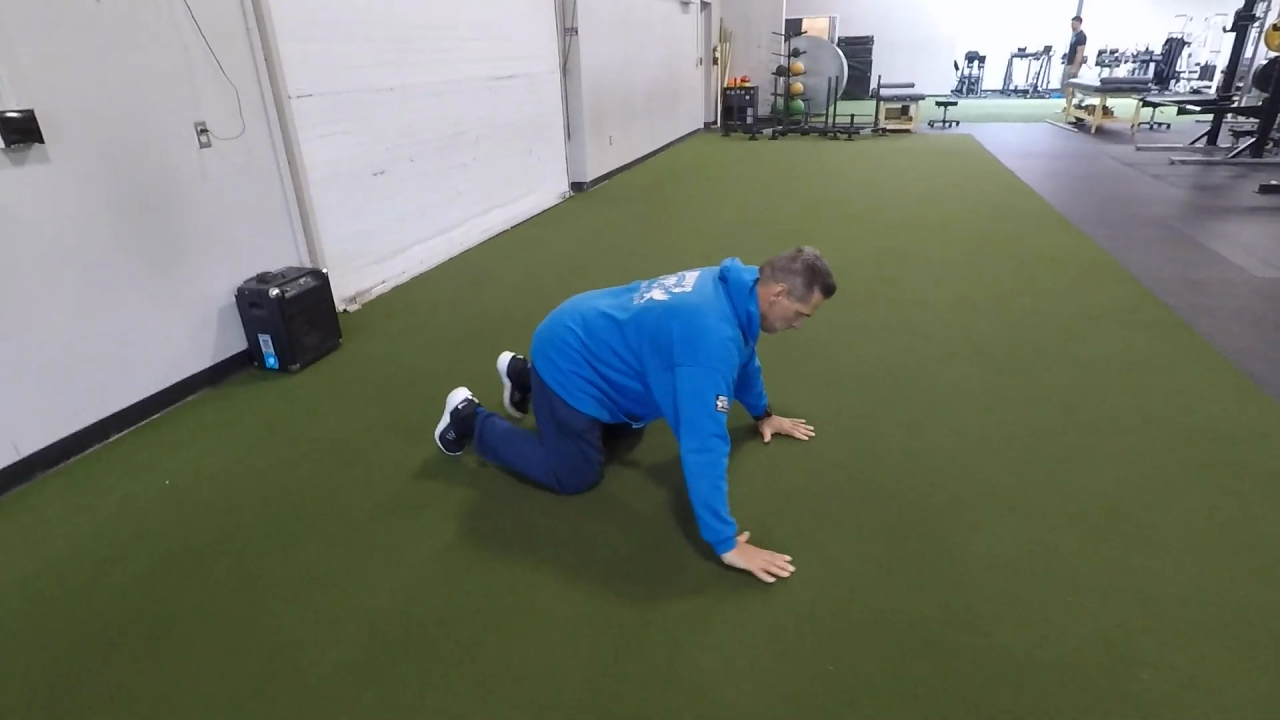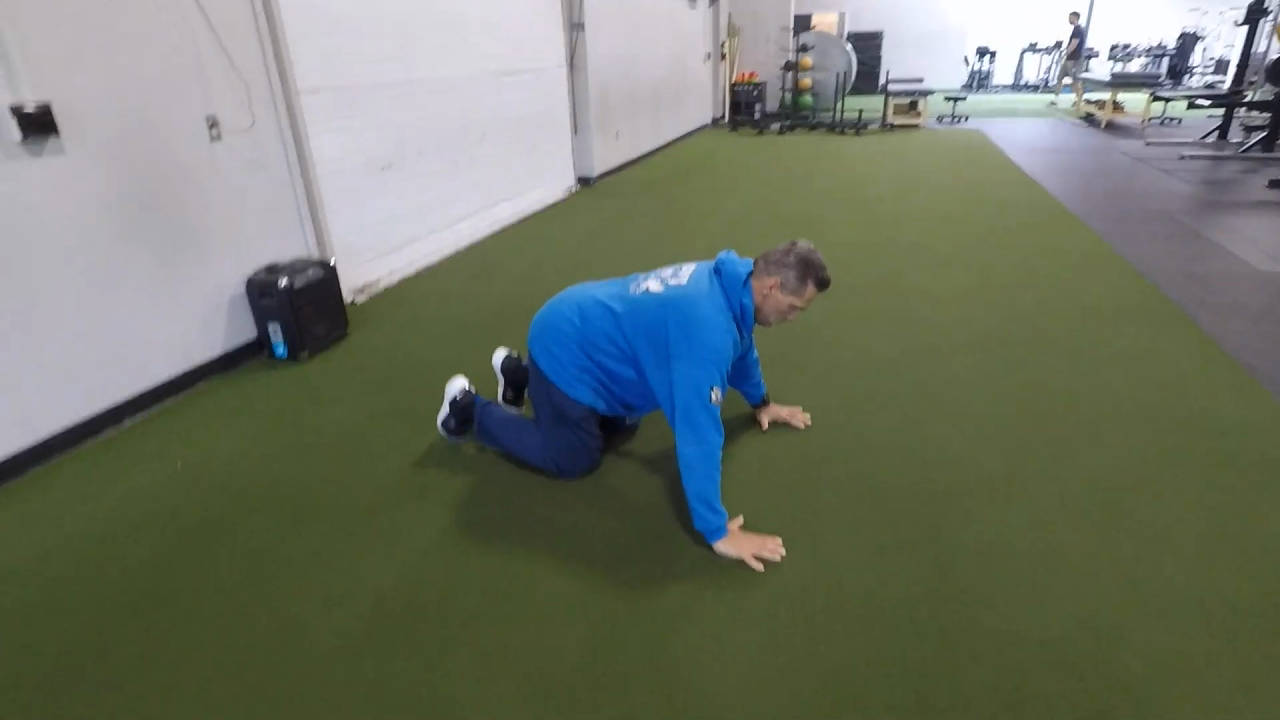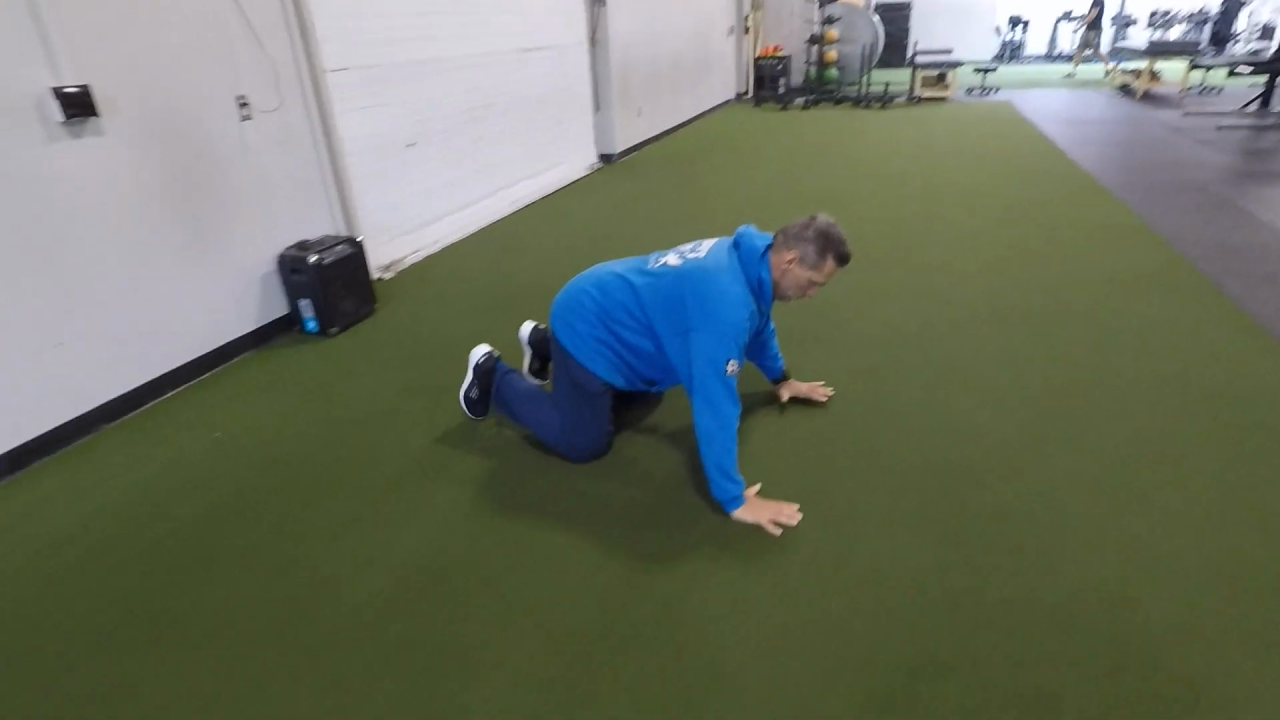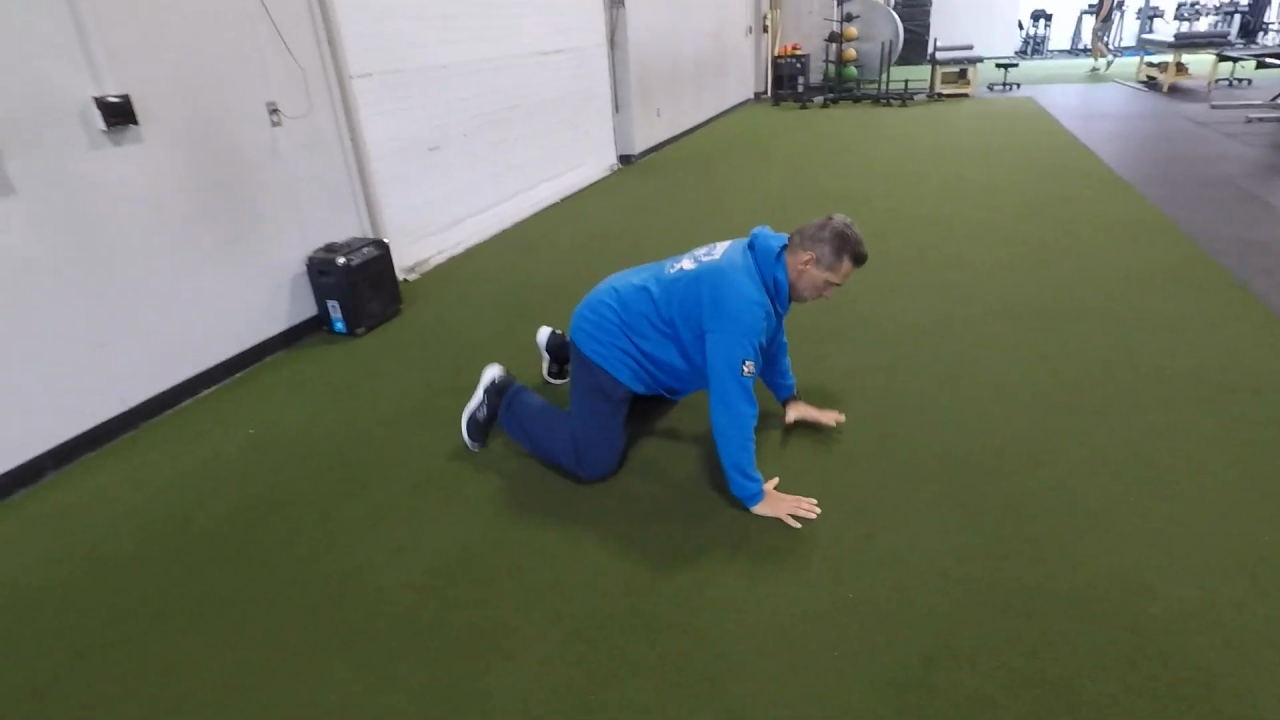
dt=0.2s
person 1, frame 1
left shoulder: (733, 288)
right shoulder: (713, 335)
left elbow: (743, 356)
right elbow: (704, 446)
left wrist: (763, 413)
right wrist: (725, 543)
left hip: (583, 334)
right hip: (568, 361)
left knee: (625, 430)
right knee: (577, 476)
left ankle: (524, 375)
right ankle: (471, 419)
person 1, frame 2
left shoulder: (729, 283)
right shoulder: (708, 329)
left elbow: (740, 347)
right elbow: (698, 437)
left wrist: (761, 402)
right wrist: (717, 532)
left hip: (583, 327)
right hip: (564, 351)
left knee: (620, 425)
right knee: (574, 461)
left ankle: (519, 372)
right ankle: (470, 407)
person 1, frame 3
left shoulder: (748, 258)
right shoulder: (725, 301)
left elbow: (758, 325)
right elbow: (715, 408)
left wrist: (781, 379)
right wrist: (733, 499)
left hip: (605, 302)
right hip: (587, 329)
left knee: (640, 399)
right knee: (584, 441)
left ankle: (545, 343)
right ankle: (493, 374)
person 1, frame 4
left shoulder: (764, 260)
right shoulder: (742, 303)
left elbow: (770, 337)
right elbow: (732, 406)
left wrist: (789, 398)
right wrist: (753, 494)
left hip: (631, 320)
right hip: (608, 340)
left knee: (663, 391)
right knee: (594, 463)
left ankle: (562, 346)
right ankle: (503, 396)
